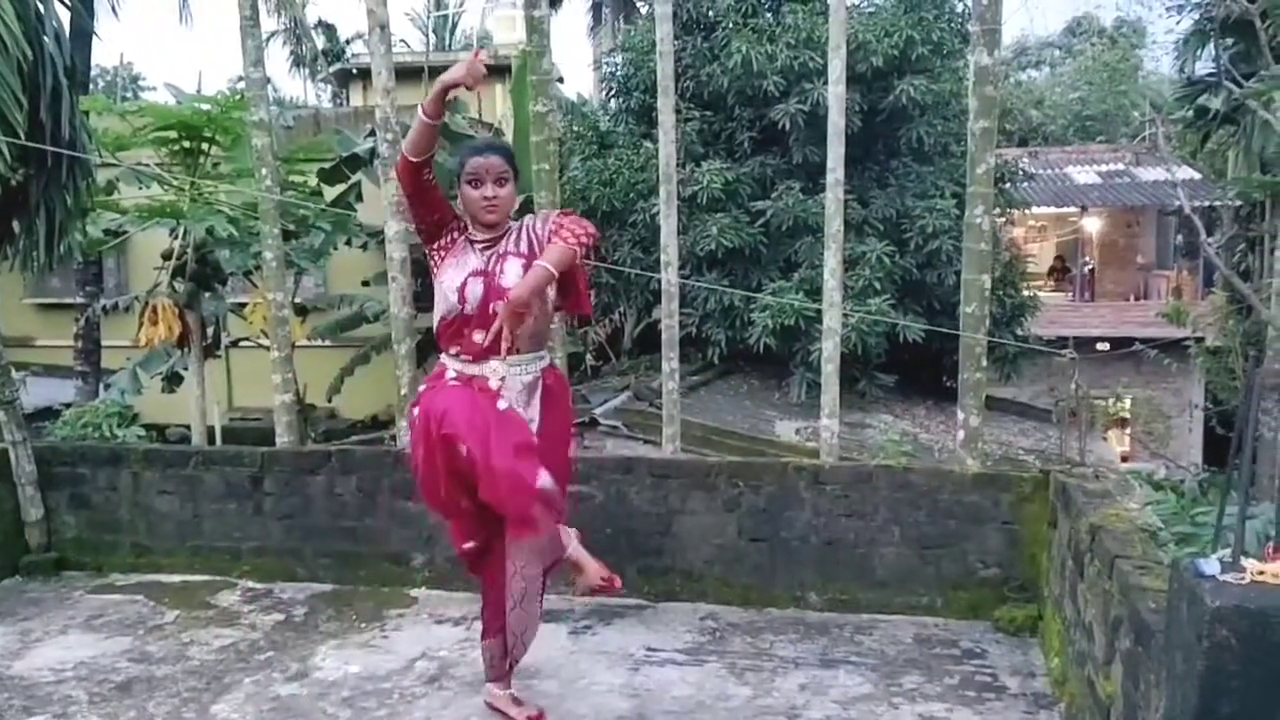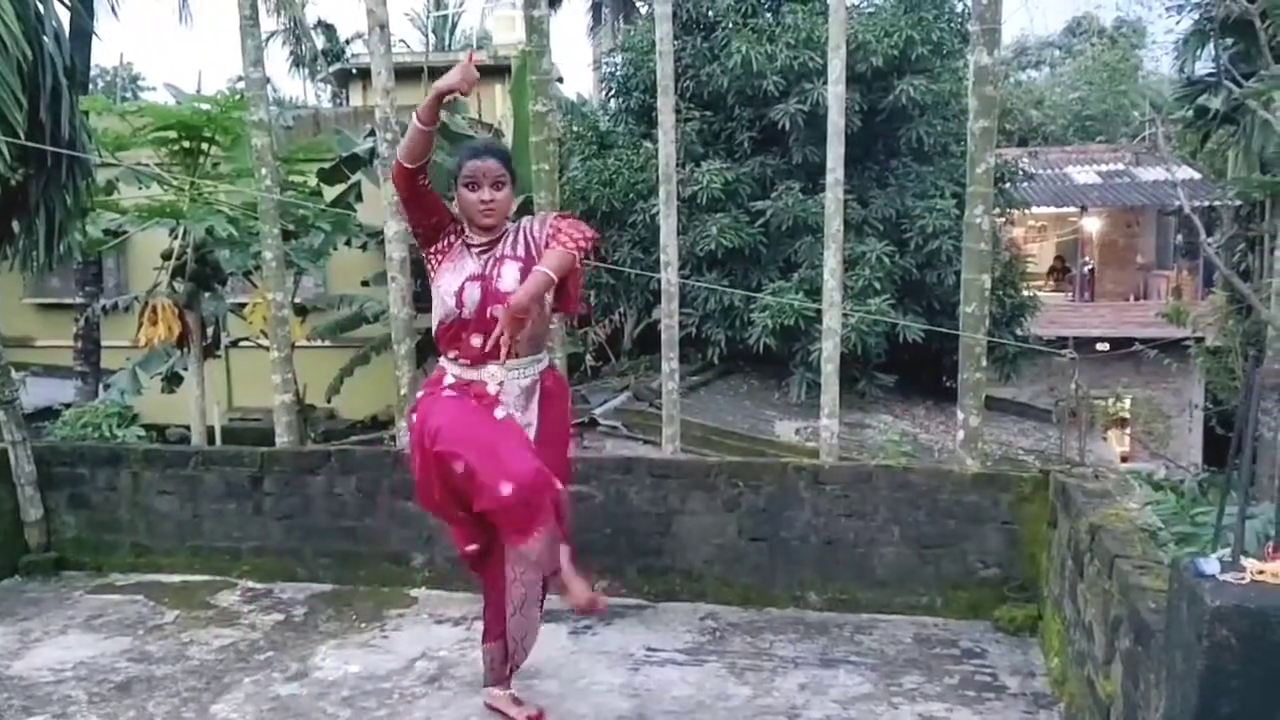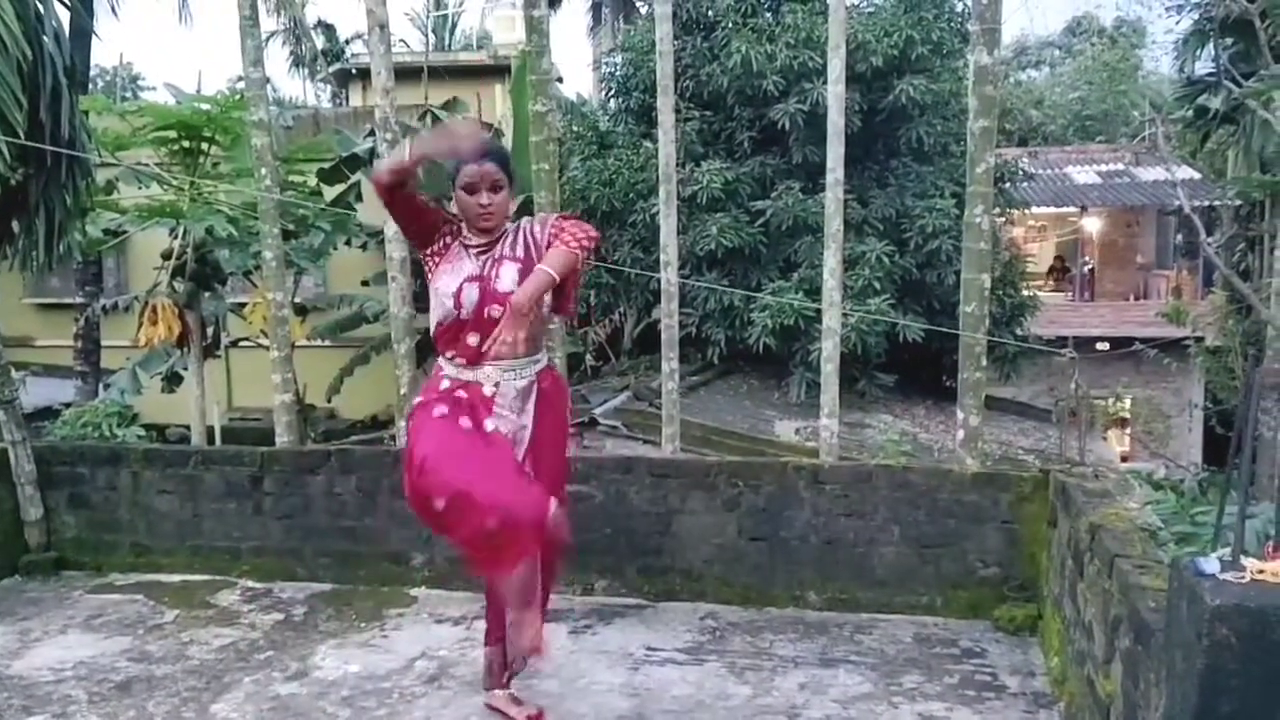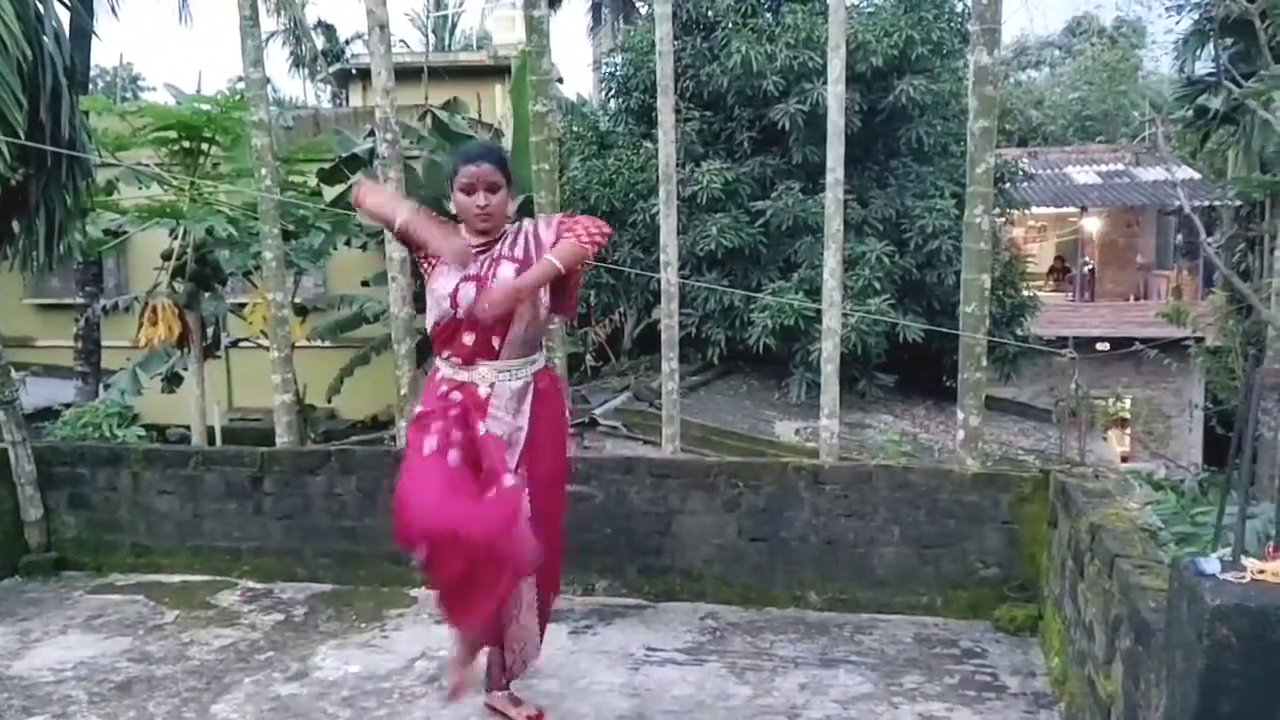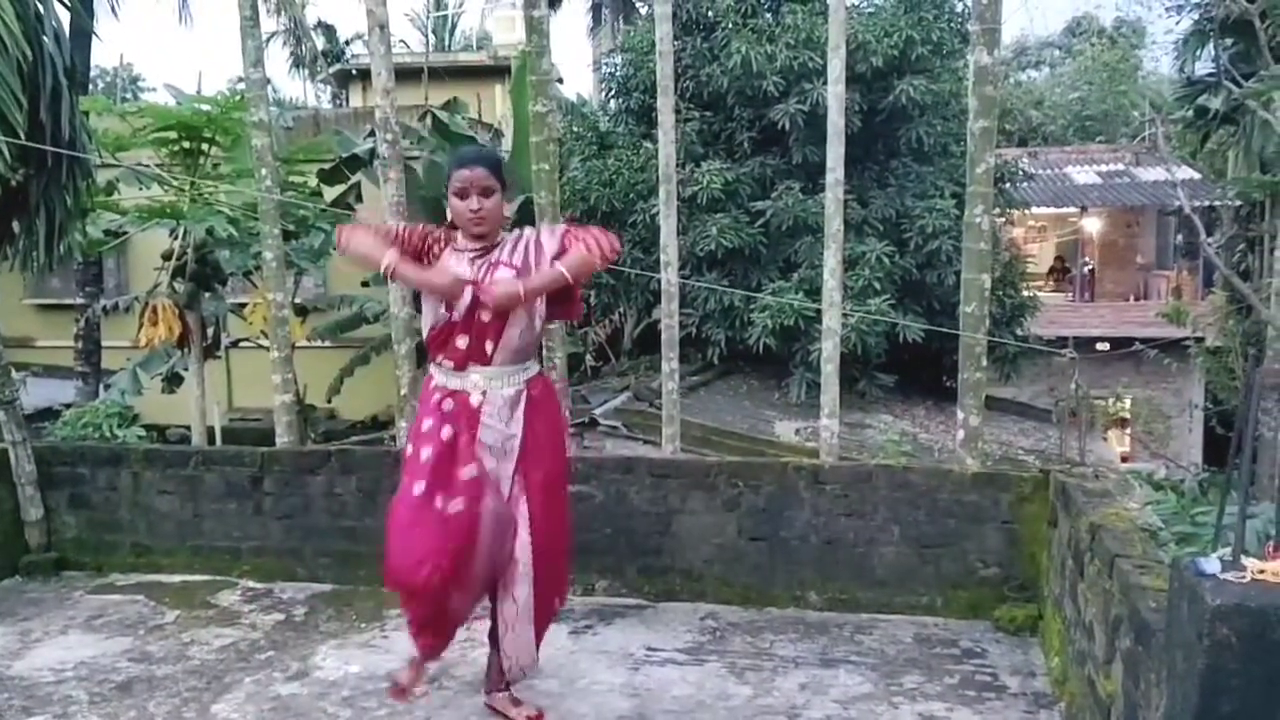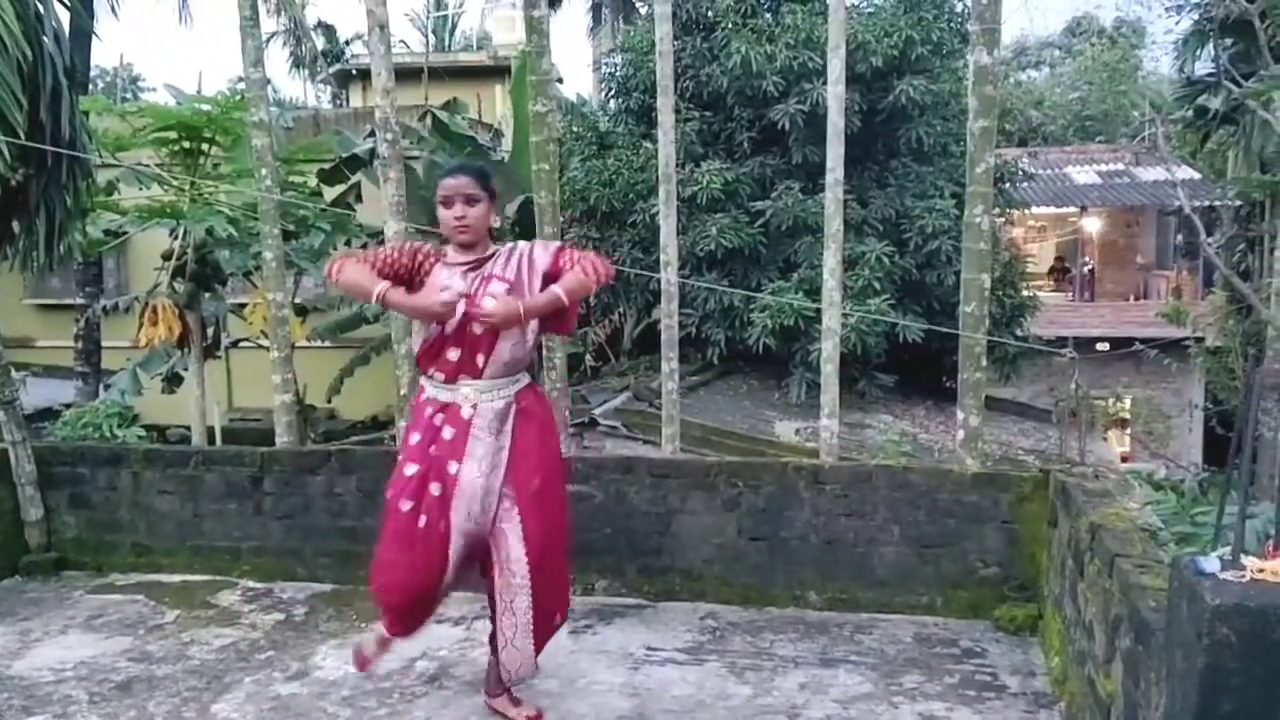
dt=0.1s
person 1, frame 1
left shoulder: (539, 232)
right shoulder: (444, 237)
left elbow: (580, 234)
right elbow: (411, 167)
left wrist: (527, 292)
right wrist: (443, 91)
left hip: (530, 393)
right hip: (460, 385)
left knee: (513, 542)
right knee: (469, 429)
right ankle: (566, 542)
person 1, frame 2
left shoulder: (536, 234)
right shoulder: (441, 239)
left elbow: (578, 236)
right elbow: (405, 173)
left wrist: (527, 297)
right wrist: (438, 96)
left hip: (529, 397)
right hip: (458, 391)
left knee: (512, 544)
right knee: (485, 456)
right ankle: (558, 557)
person 1, frame 3
left shoulder: (534, 237)
right shoulder: (438, 239)
left elbow: (580, 237)
right elbow: (387, 183)
left wrist: (525, 300)
right wrist: (434, 144)
left hip: (526, 404)
right hip: (455, 398)
left knee: (525, 524)
right knee: (453, 479)
right ankle: (516, 608)
person 1, frame 4
left shoulder: (536, 235)
right shoulder: (437, 242)
left elbow: (593, 232)
right elbow: (369, 195)
left wrist: (523, 285)
right wrist: (426, 229)
left hip: (523, 405)
right hip: (452, 401)
left knee: (519, 537)
right knee: (436, 514)
right ankle: (468, 638)
person 1, frame 5
left shoulder: (535, 244)
right shoulder: (432, 245)
left elbow: (603, 245)
right elbow: (354, 236)
left wrist: (528, 288)
right wrist: (417, 276)
left hip: (520, 414)
right hip: (448, 411)
left knee: (524, 545)
right knee: (428, 544)
right ankle: (425, 646)
person 1, frame 6
left shoulder: (526, 259)
right shoulder: (422, 261)
left elbow: (595, 270)
right elbow: (343, 270)
left wrist: (524, 308)
right wrist: (405, 301)
left hip: (511, 426)
right hip: (439, 423)
left knee: (521, 554)
right knee: (415, 551)
right ankle: (392, 625)
